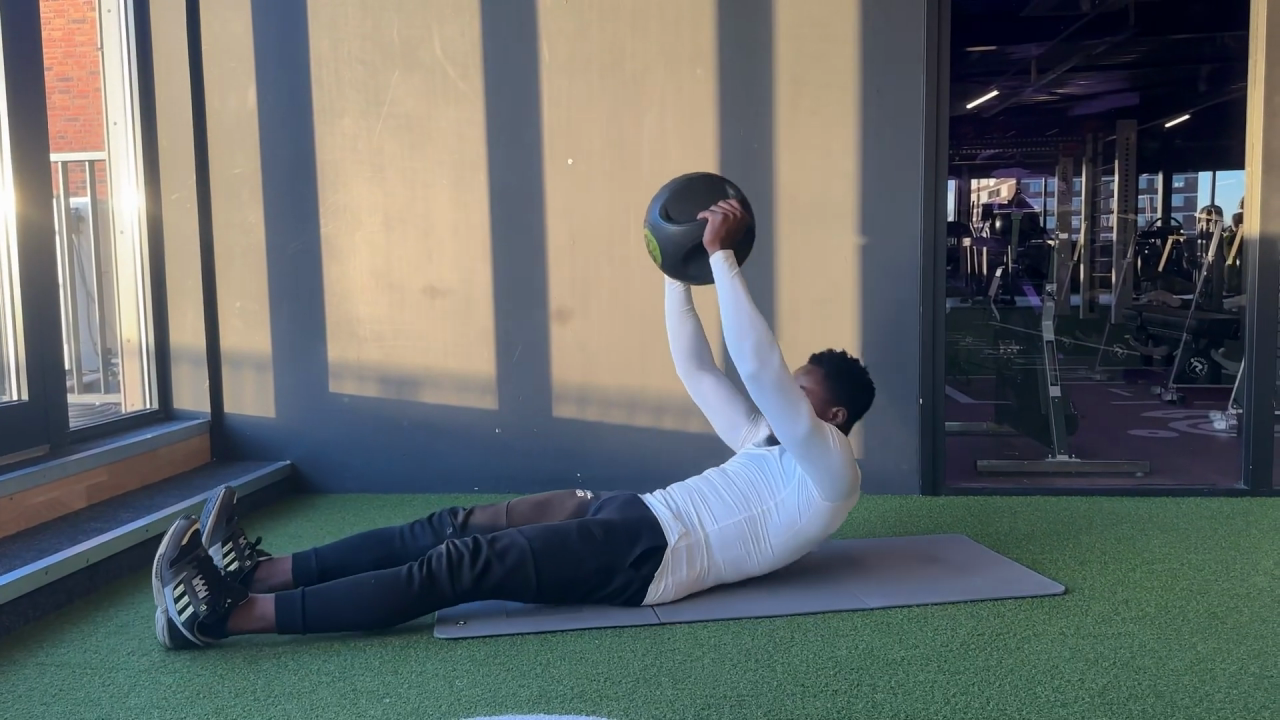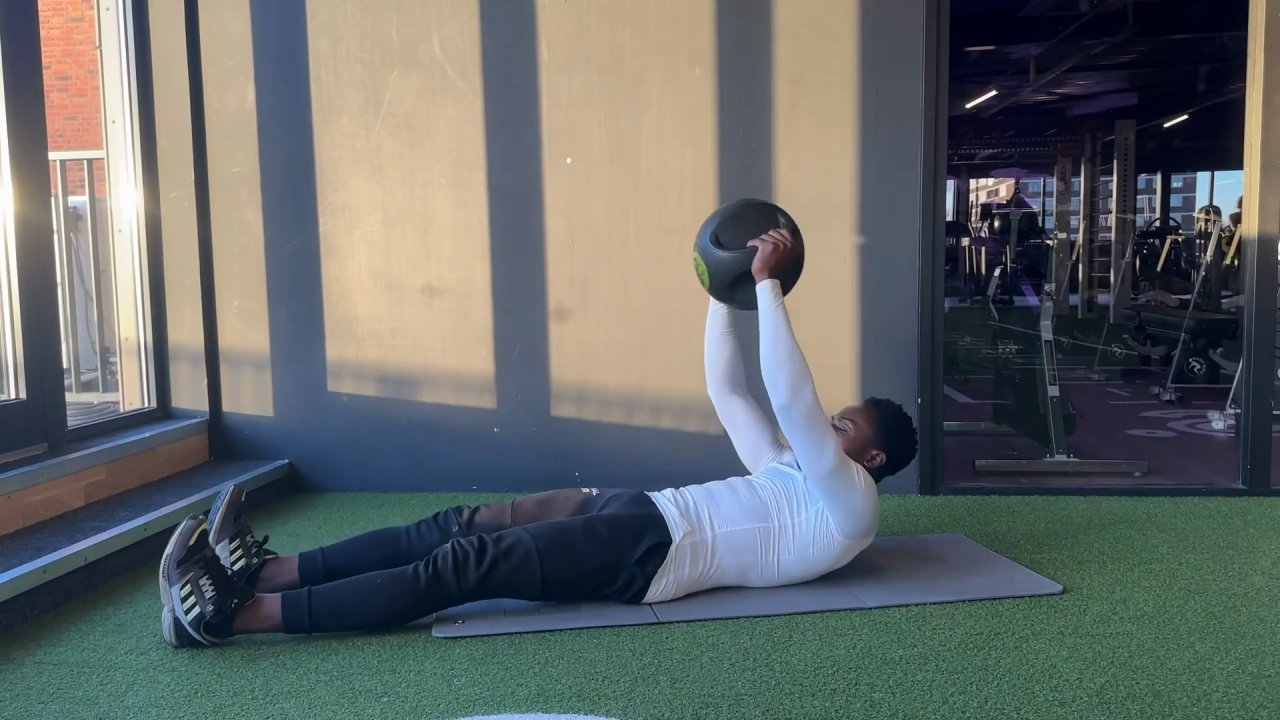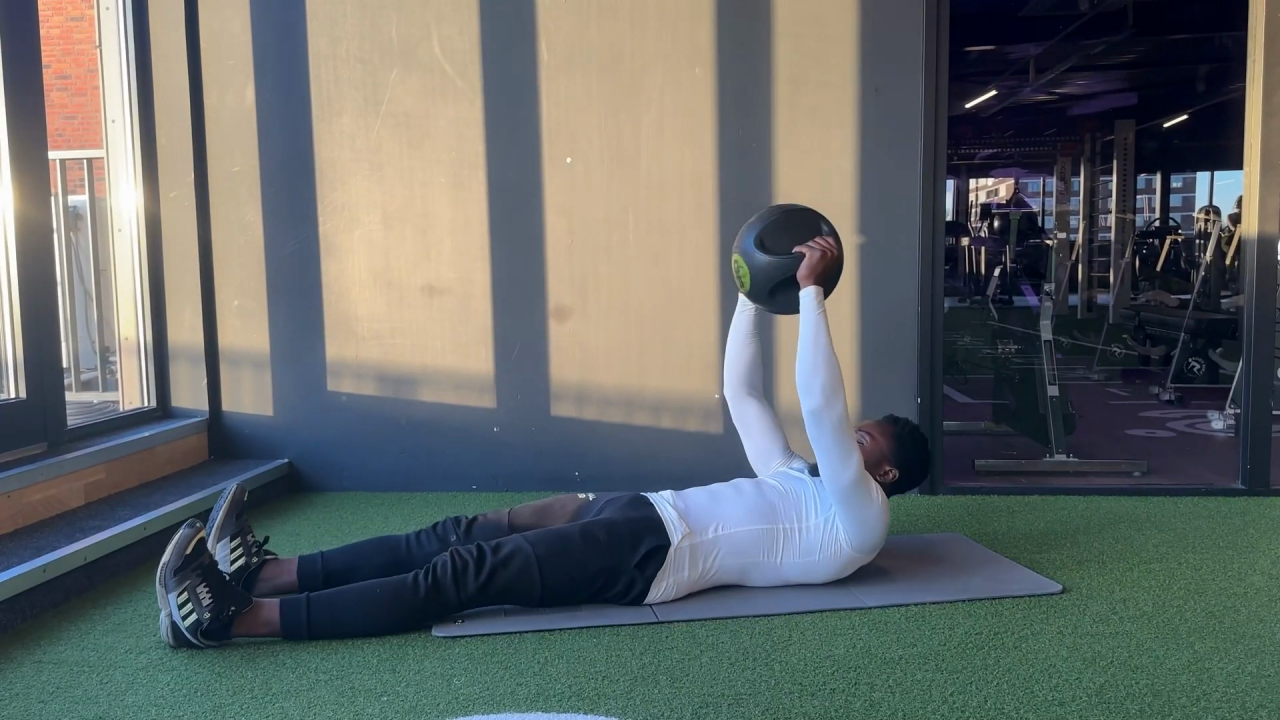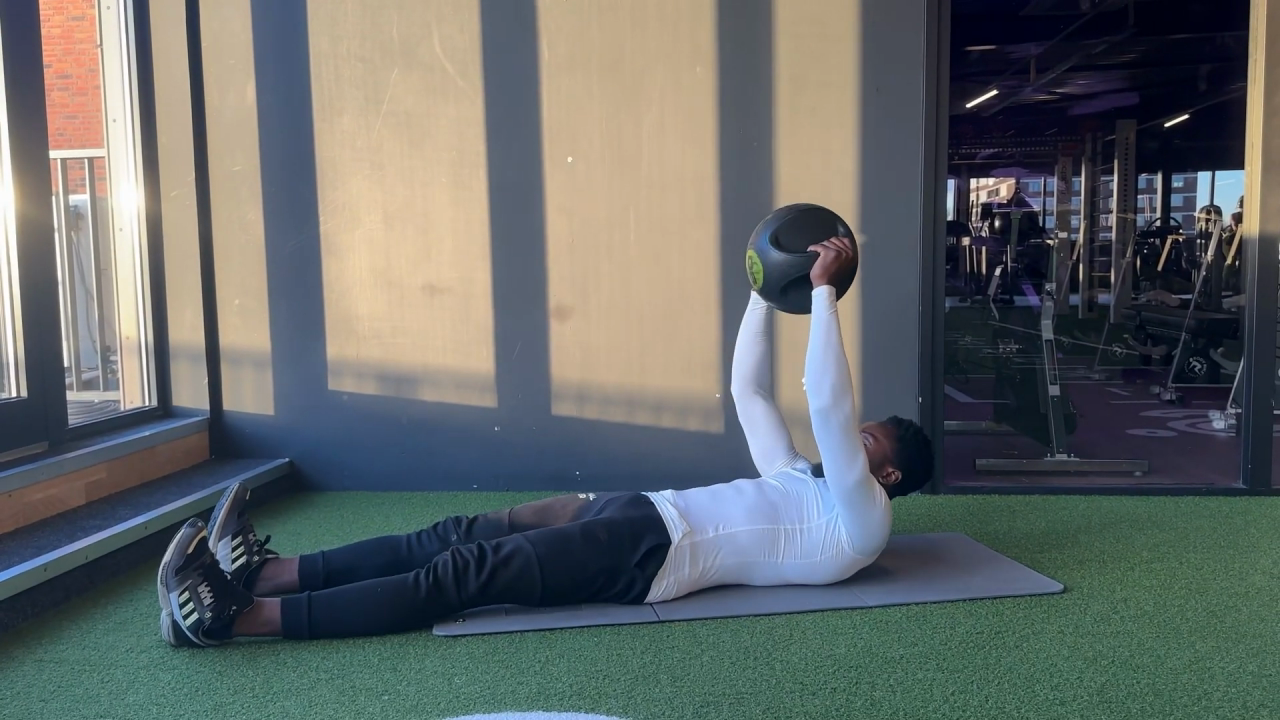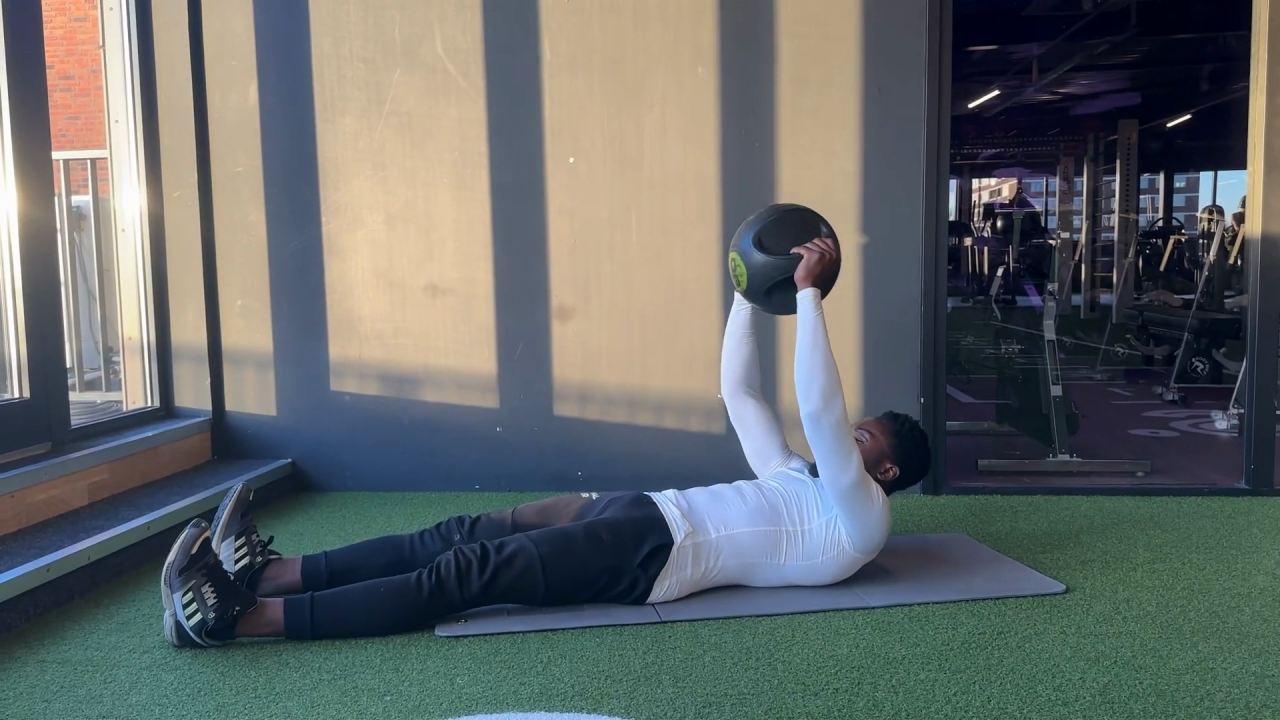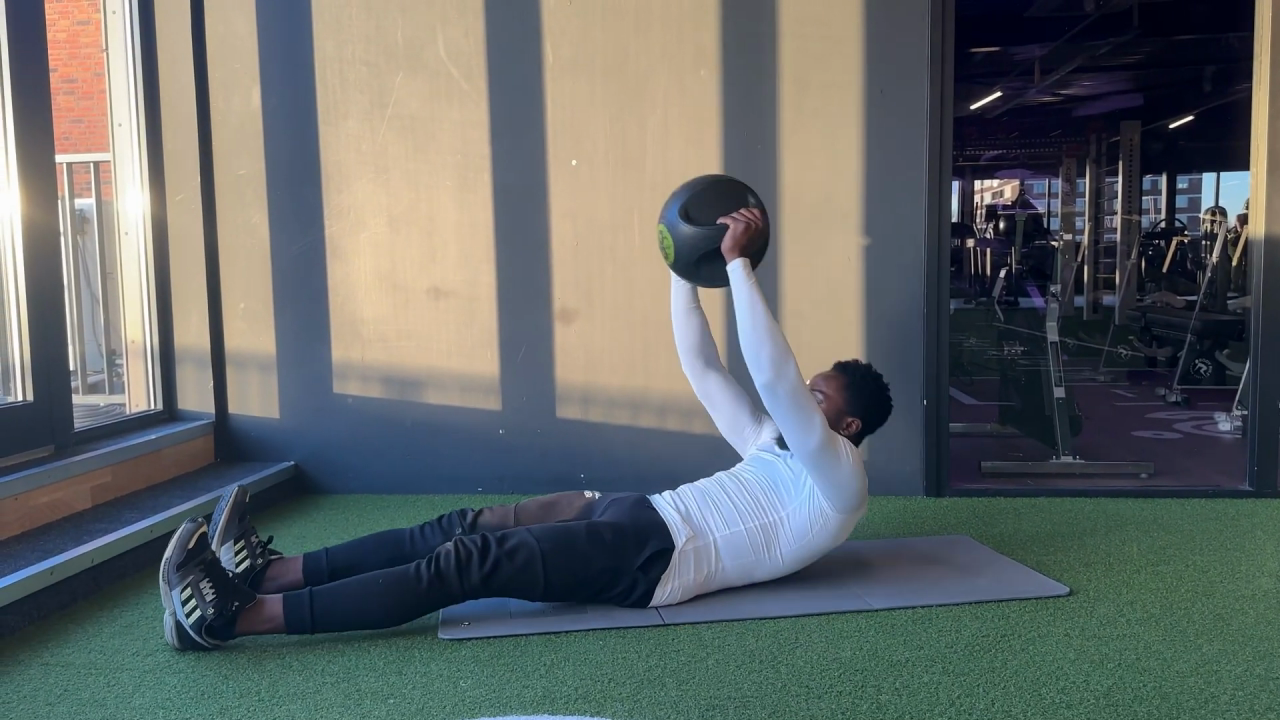
dt=0.3s
person 1, frame 1
left shoulder: (830, 470)
right shoulder: (770, 442)
left elbow: (760, 370)
right elbow: (696, 369)
left wrist: (722, 255)
left hip: (649, 554)
right hip: (628, 512)
left knee: (462, 564)
right knee: (451, 528)
left ankle: (232, 613)
right ankle: (262, 569)
person 1, frame 2
left shoulder: (851, 507)
right shoulder: (790, 474)
left elbow: (792, 401)
right elbow: (726, 392)
left wrist: (767, 284)
right wrist: (724, 289)
left hip: (648, 550)
right hip: (635, 511)
left knee: (466, 565)
right knee: (454, 527)
left ankle: (238, 612)
right ankle: (266, 568)
person 1, frame 3
left shoulder: (859, 520)
right shoulder: (797, 481)
left elbow: (821, 406)
right elbow: (742, 396)
left wrist: (811, 290)
right wrist: (752, 295)
left hip: (650, 551)
right hip: (636, 512)
left knee: (466, 573)
right knee: (455, 537)
left ankle: (236, 616)
right ankle: (266, 569)
person 1, frame 4
left shoulder: (860, 521)
right shoulder: (801, 481)
left elbow: (829, 408)
right elbow: (750, 392)
left wrist: (824, 292)
right wrist: (767, 291)
left hip: (650, 551)
right hip: (635, 511)
left knee: (466, 573)
right knee: (457, 535)
left ankle: (239, 616)
right ankle: (264, 569)
person 1, frame 5
left shoulder: (862, 520)
right shoulder: (796, 479)
left elbow: (820, 410)
right elbow: (739, 393)
left wrist: (809, 292)
right wrist: (750, 290)
left hip: (652, 551)
right hip: (639, 512)
left knee: (469, 572)
right knee: (459, 537)
left ankle: (241, 617)
right ankle: (268, 570)
person 1, frame 6
left shoulder: (840, 478)
right shoulder: (777, 445)
left elbow: (776, 378)
right elbow: (703, 369)
left wrist: (737, 262)
right wrist: (686, 267)
left hip: (657, 554)
right hip: (636, 512)
left knee: (472, 563)
right knee: (461, 529)
left ankle: (239, 615)
right ankle: (272, 569)
